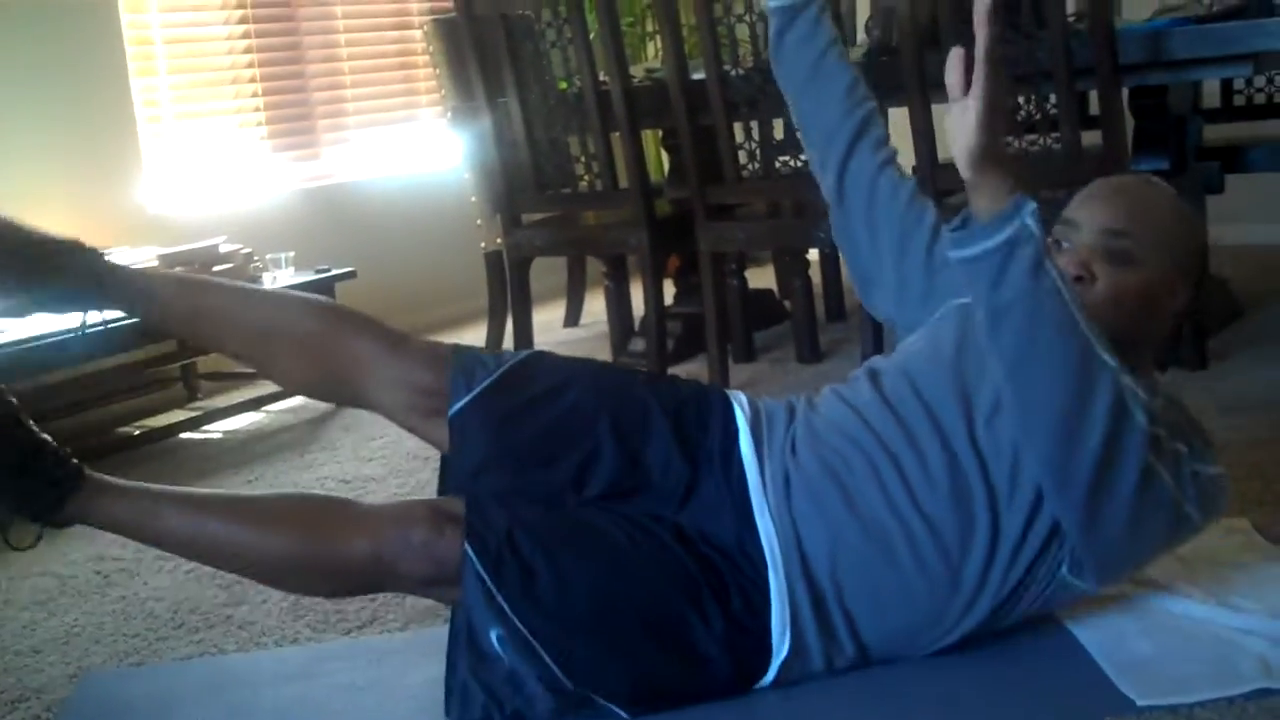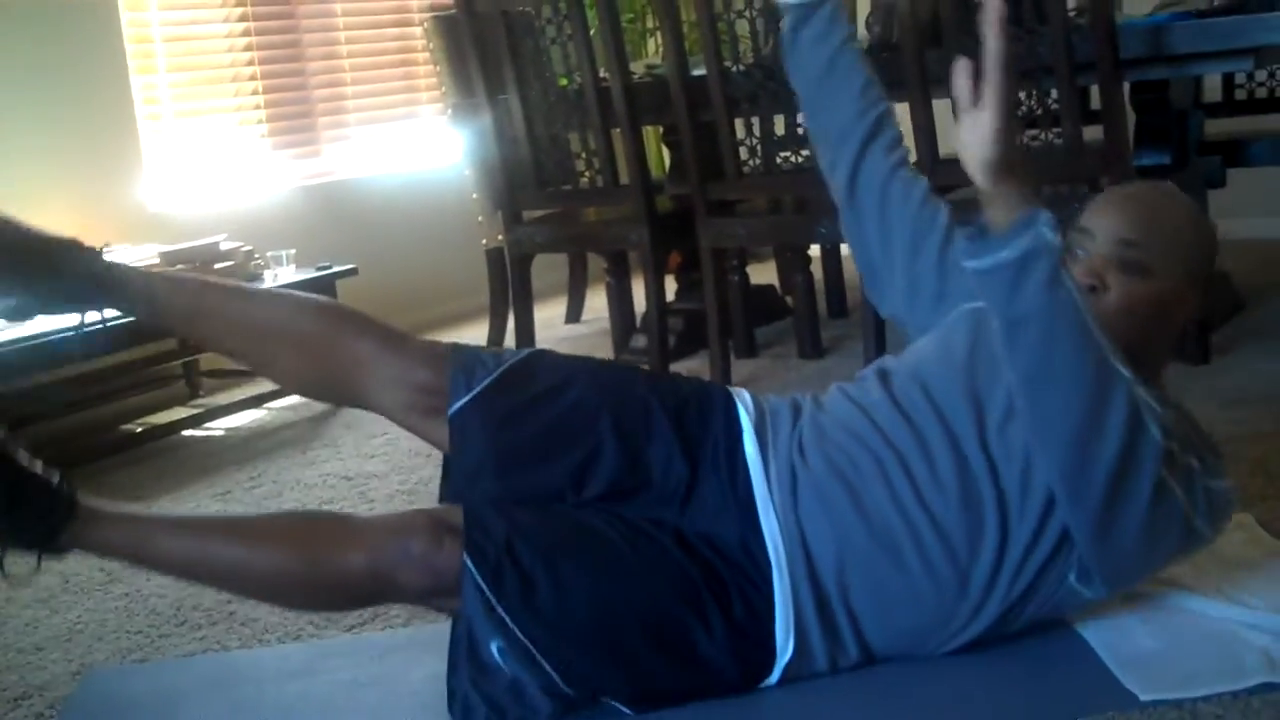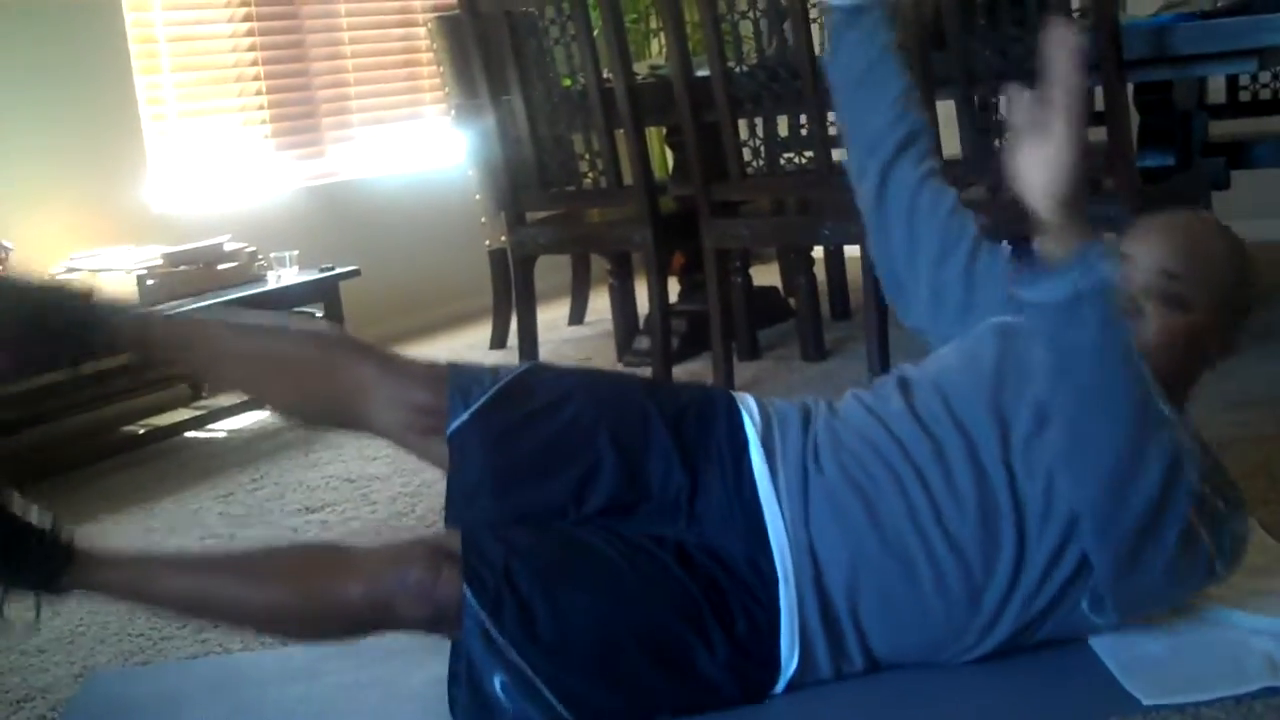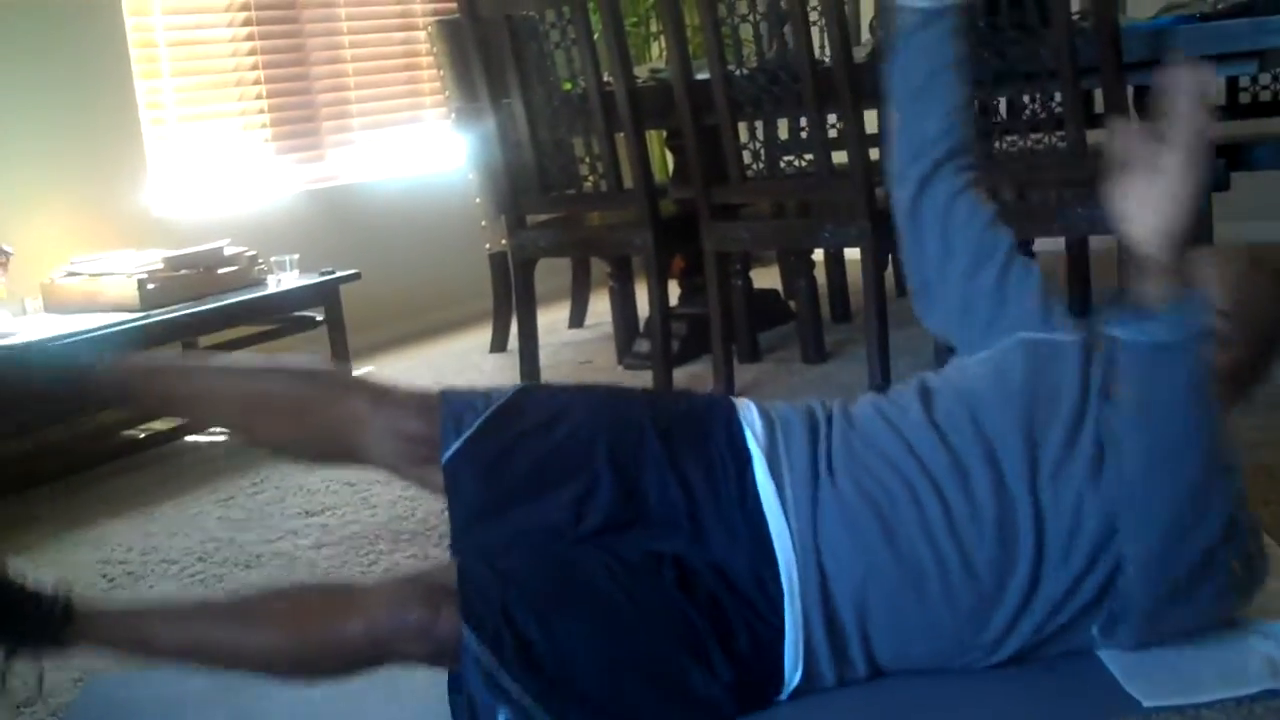
dt=0.1s
person 1, frame 1
left shoulder: (1156, 480)
right shoulder: (975, 296)
left elbow: (1066, 418)
right elbow: (855, 163)
left wrist: (988, 184)
left hip: (751, 595)
right hip: (727, 448)
left knee: (411, 543)
right knee: (391, 365)
person 1, frame 2
left shoulder: (1164, 490)
right shoulder: (990, 299)
left elbow: (1078, 426)
right elbow: (867, 163)
left wrist: (1002, 195)
left hip: (753, 599)
right hip: (731, 449)
left knee: (408, 553)
right knee: (391, 364)
person 1, frame 3
left shoulder: (1179, 520)
right shoulder: (1018, 313)
left elbow: (1104, 467)
right elbow: (893, 177)
left wrist: (1060, 226)
left hip: (759, 605)
right hip: (740, 453)
left knee: (411, 580)
right knee: (387, 389)
person 1, frame 4
right shoulder: (1053, 333)
left elbow: (1161, 487)
right elbow: (933, 182)
left wrist: (1164, 267)
left hip: (761, 617)
right hip: (745, 460)
left knee: (401, 614)
right knee: (382, 420)
